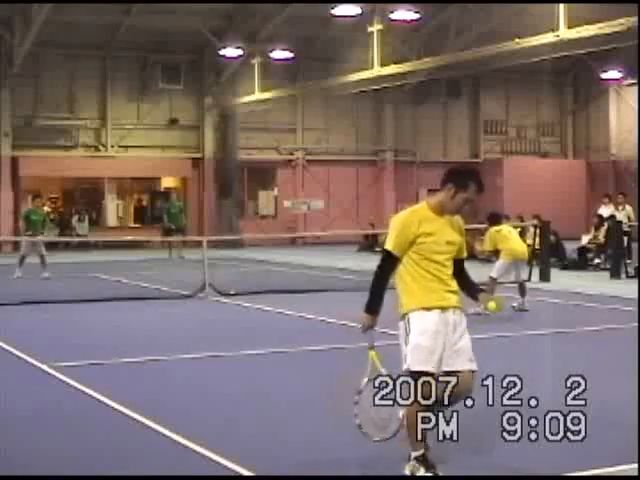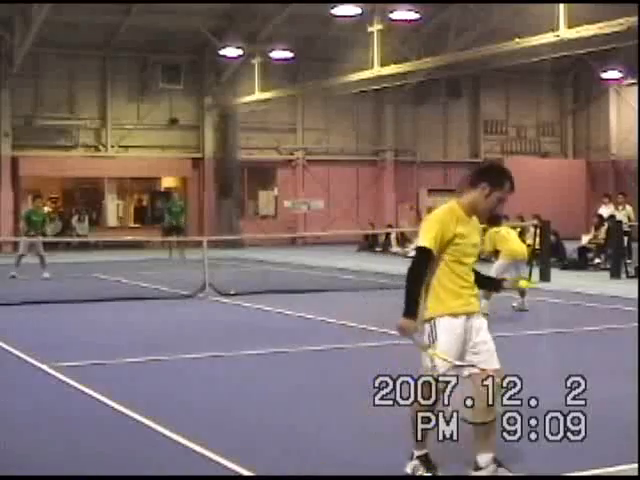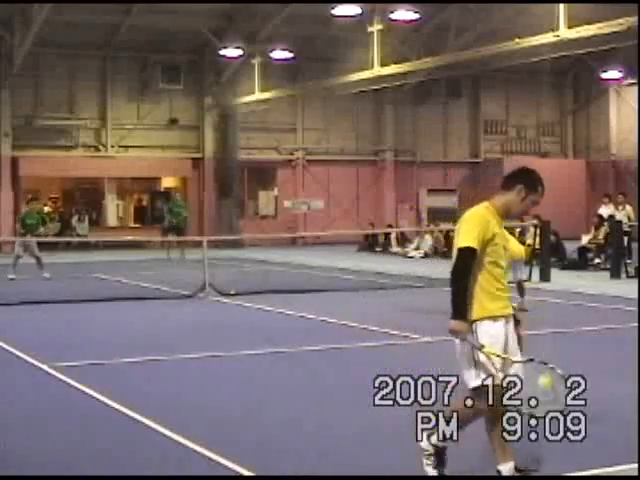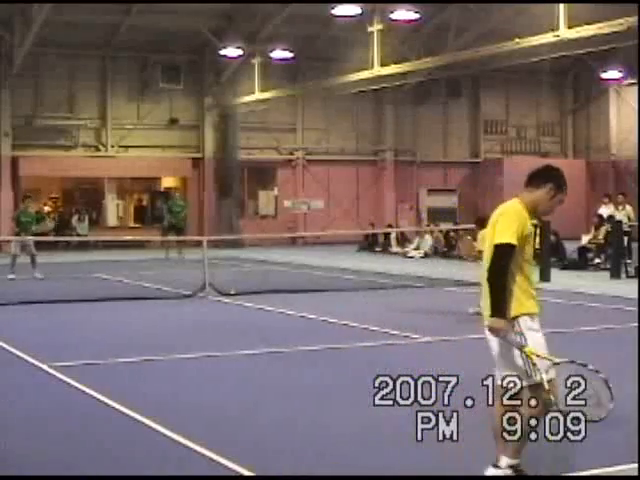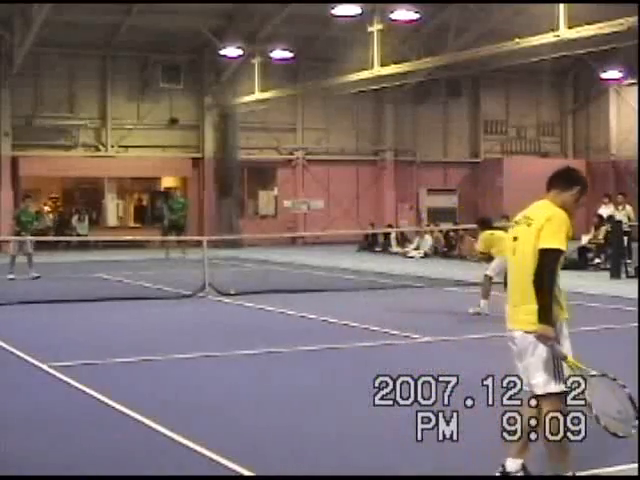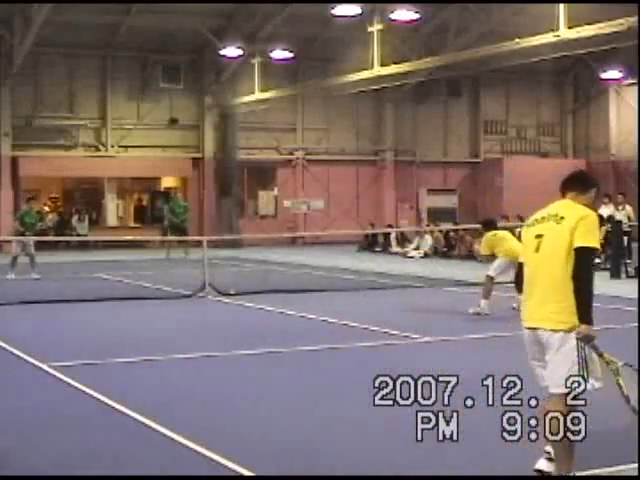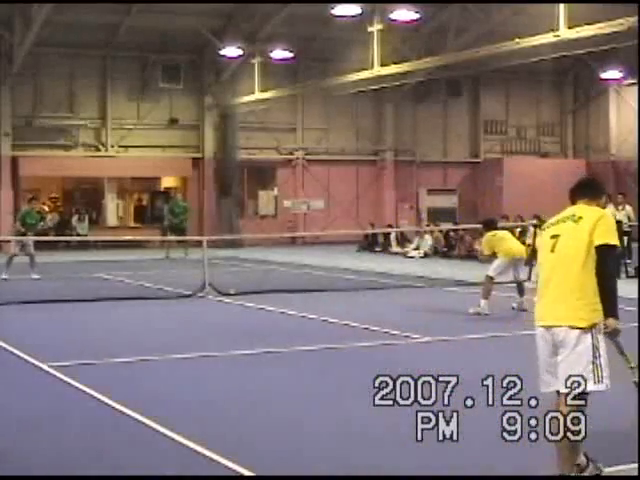
dt=0.2s
person 1, frame 1
left shoulder: (456, 225)
right shoulder: (410, 219)
right elbow: (385, 268)
left wrist: (476, 292)
right wrist: (371, 310)
left hip: (453, 311)
right hip: (421, 312)
left knee: (464, 384)
right knee: (421, 386)
left ankle: (415, 420)
right ankle: (417, 457)
person 1, frame 2
left shoulder: (474, 224)
right shoulder: (442, 217)
right elbow: (418, 268)
left wrist: (499, 284)
right wrist: (409, 315)
left hip: (472, 315)
right hip: (443, 317)
left ankle: (485, 461)
right ankle: (419, 457)
person 1, frame 3
left shoulder: (498, 224)
right shoulder: (478, 218)
right elbow: (461, 269)
left wrist: (510, 314)
right wrist: (458, 317)
left hip: (502, 319)
right hip: (479, 321)
left knee: (500, 395)
right knee: (484, 397)
left ankle: (506, 468)
right ankle: (434, 443)
person 1, frame 4
left shoulder: (515, 215)
right shoulder: (513, 213)
right elbow: (497, 267)
right wrist: (498, 315)
left hip: (517, 316)
right hip: (513, 319)
left knee: (509, 393)
right knee: (540, 393)
left ankle: (506, 466)
right ankle: (505, 463)
person 1, frame 5
left shoulder: (525, 216)
right shoulder: (556, 218)
right elbow: (544, 273)
right wrist: (545, 320)
left hip: (521, 320)
right hip: (542, 324)
left knee: (538, 396)
right knee: (554, 399)
left ankle: (513, 464)
right ankle: (562, 474)
person 1, frame 6
left shoulder: (535, 219)
right shoulder: (585, 216)
right elbow: (582, 272)
right wrist: (585, 319)
left hip: (531, 319)
right hip: (564, 320)
left knee: (556, 393)
right knee: (562, 398)
left ankle: (550, 458)
right ankle: (564, 472)
person 1, frame 7
left shoulder: (549, 225)
right shoulder: (600, 217)
right elbow: (605, 268)
right wrist: (611, 313)
left hip: (545, 319)
right hip: (579, 319)
left knee: (564, 397)
right knee: (572, 401)
left ankle: (576, 462)
right ankle: (567, 470)
